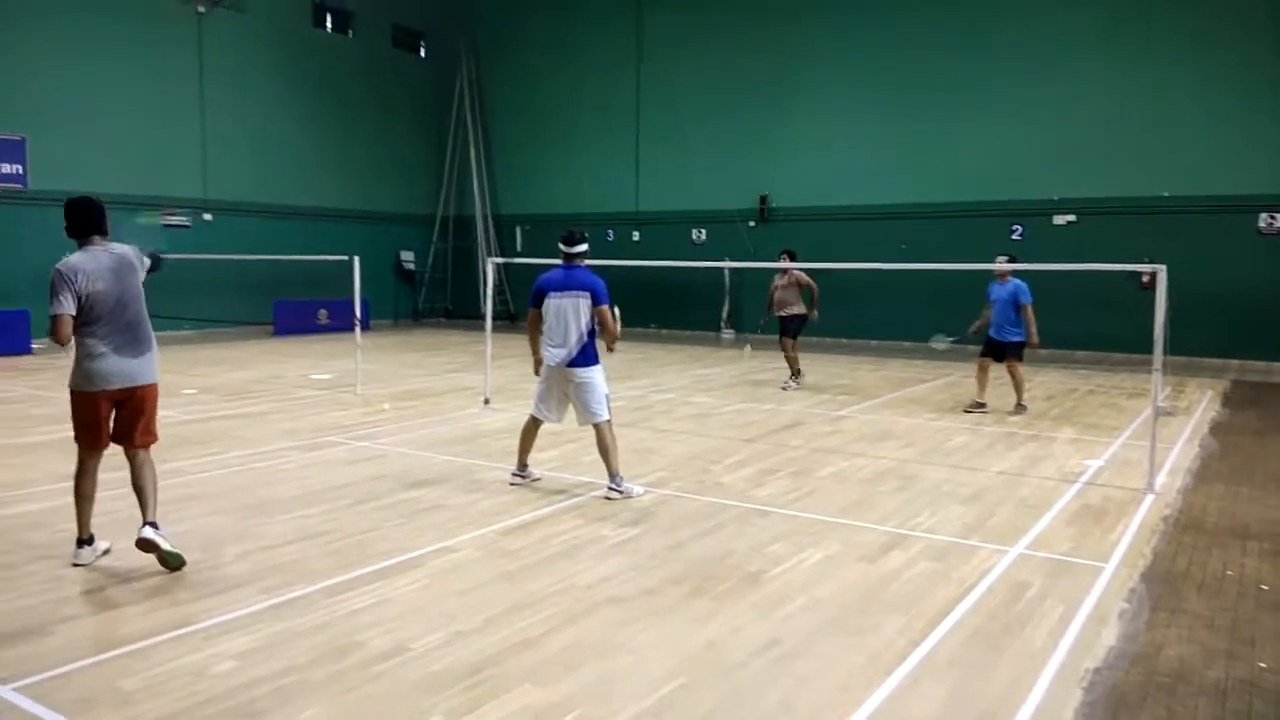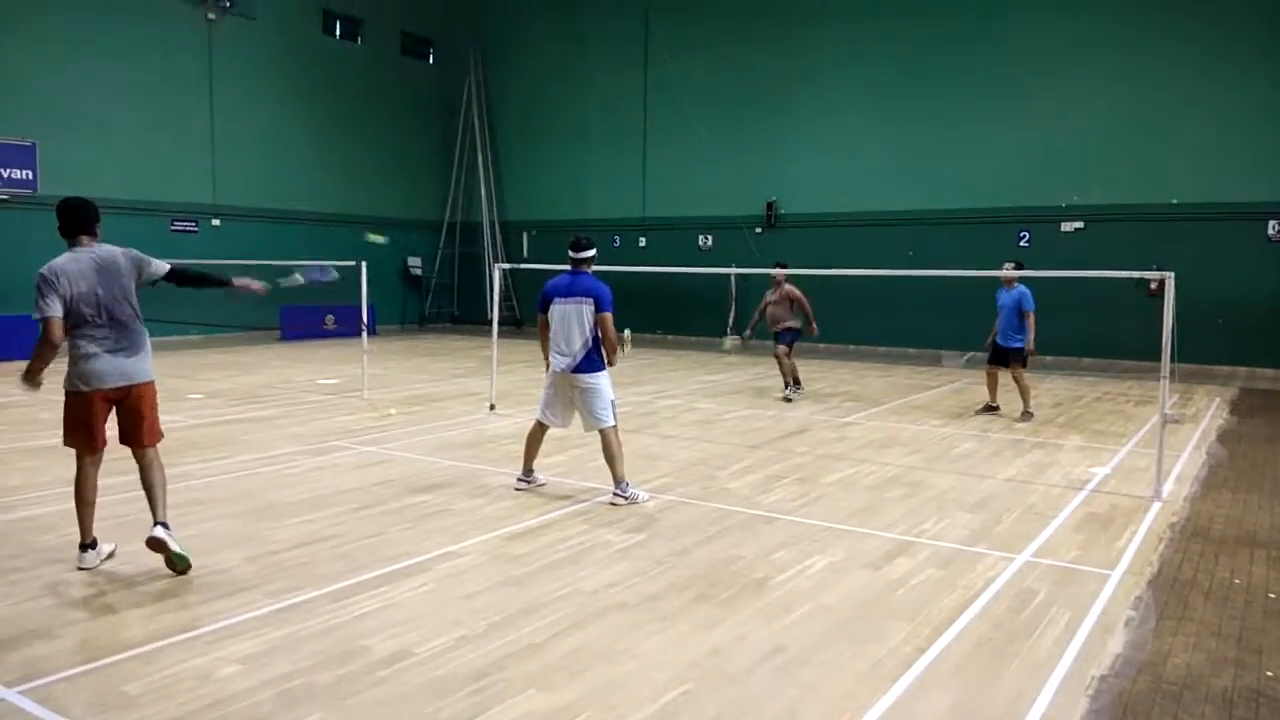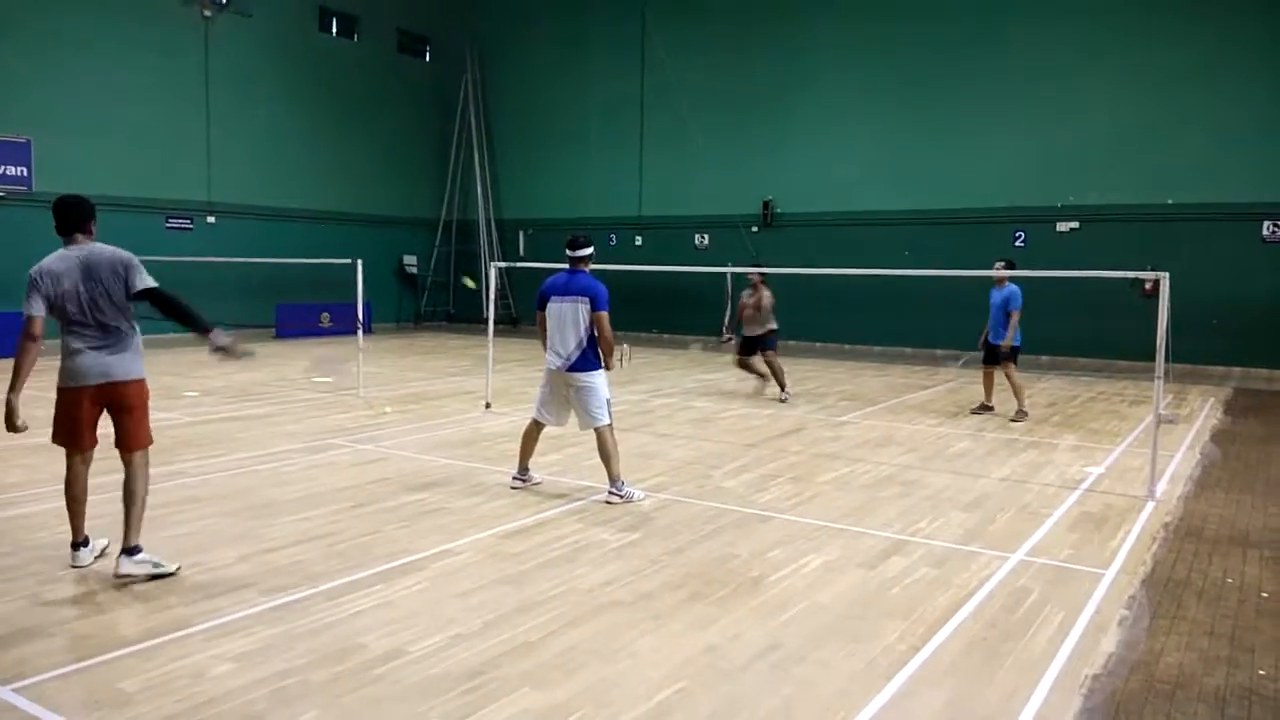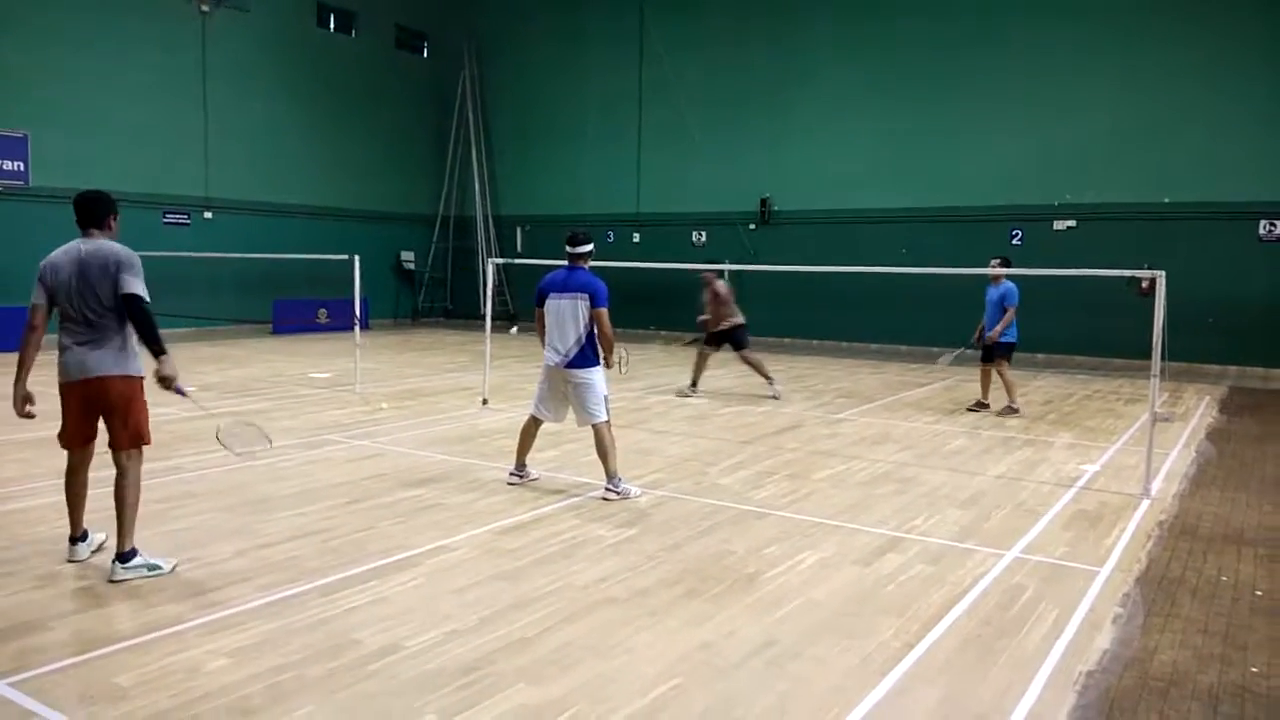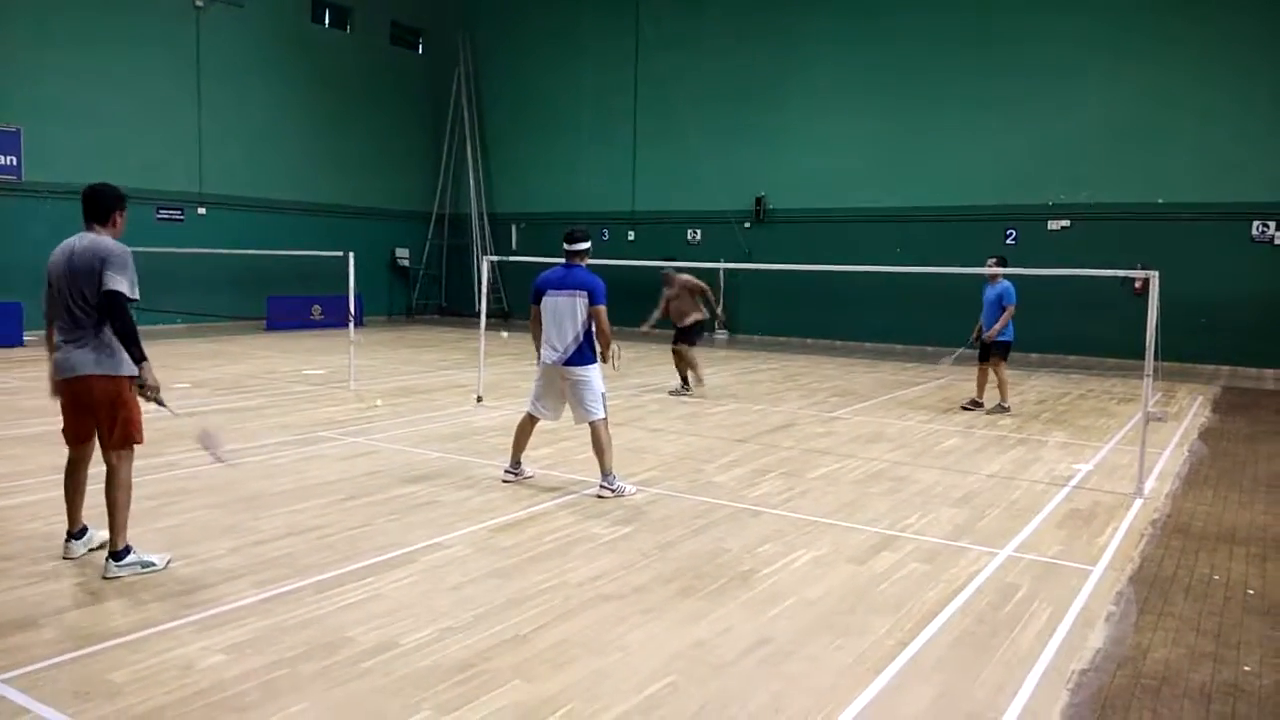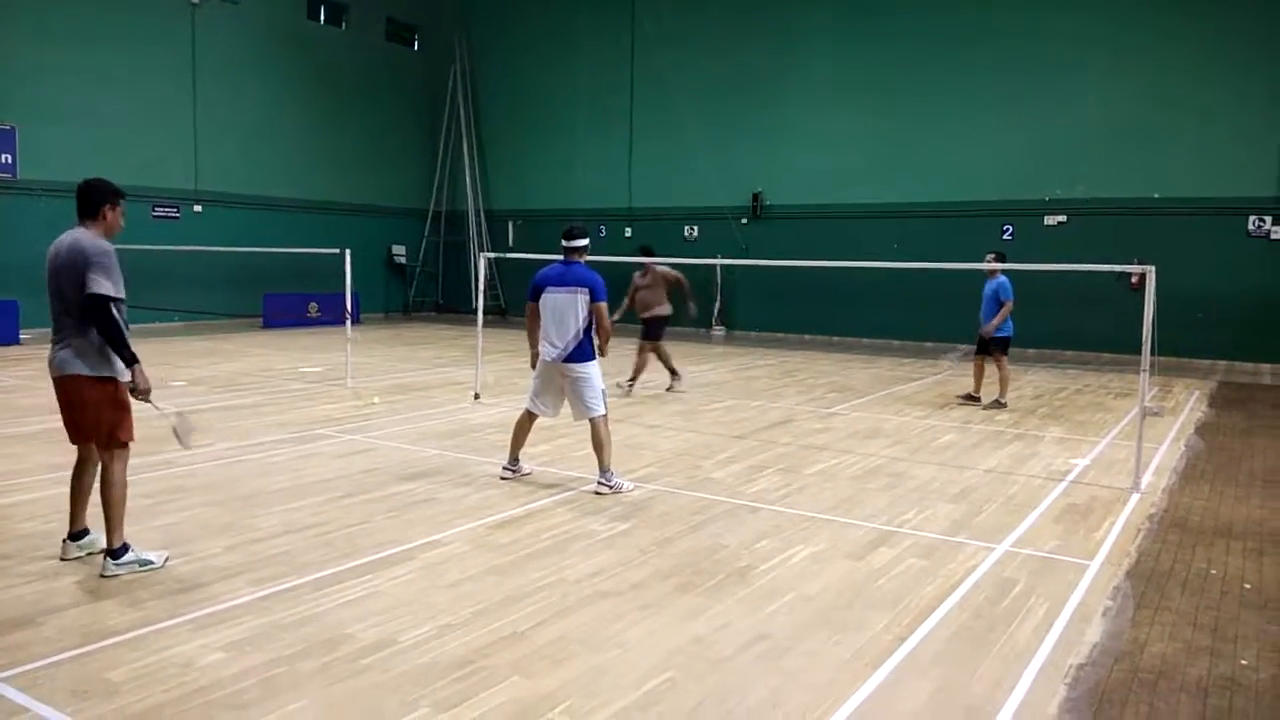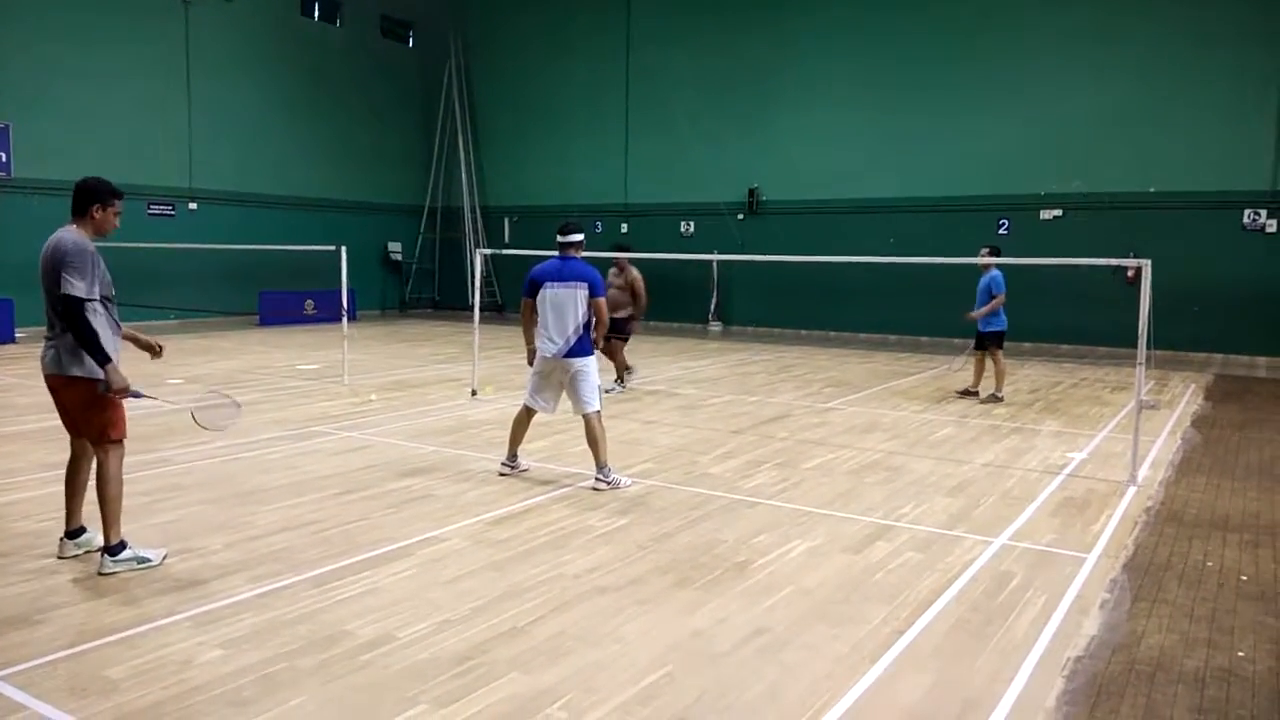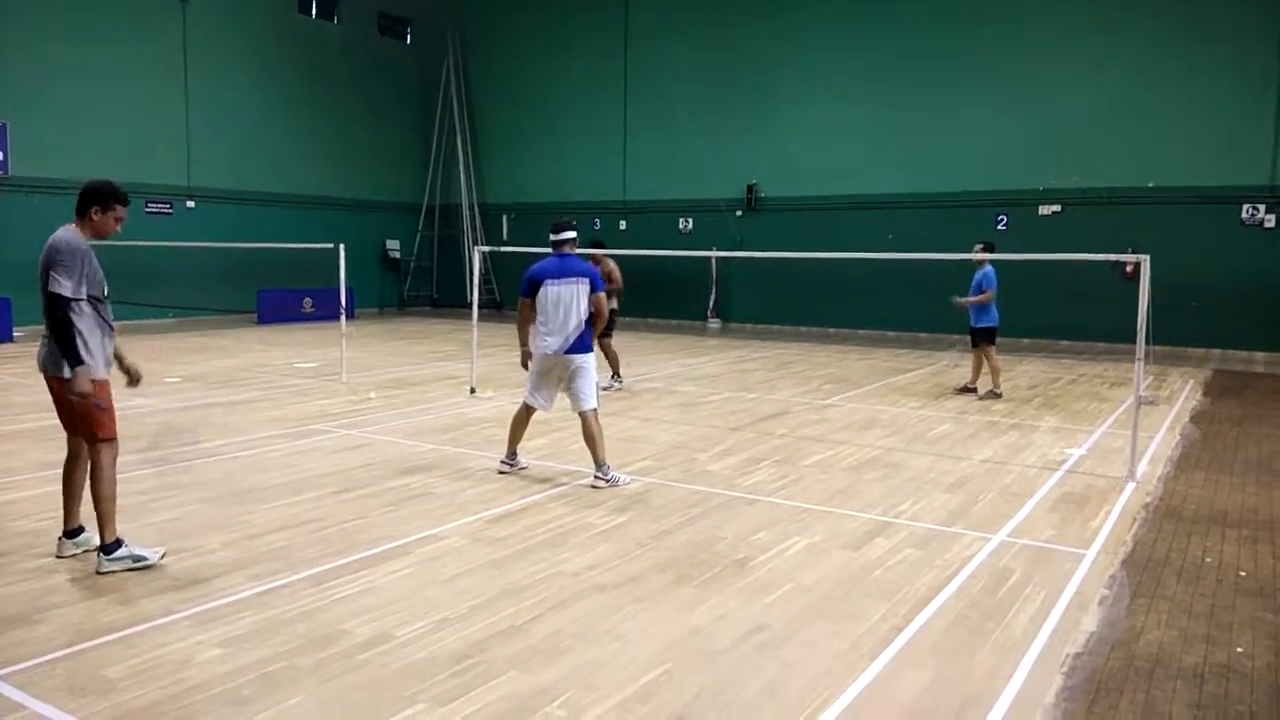
dt=0.2s
person 1, frame 1
left shoulder: (68, 269)
right shoulder: (127, 255)
left elbow: (63, 334)
right elbow: (151, 264)
left wrist: (61, 326)
right wrist: (152, 258)
left hip: (94, 376)
right hip: (140, 373)
left knee: (89, 456)
right knee: (139, 452)
left ankle: (85, 543)
right ankle: (151, 526)
person 1, frame 2
left shoulder: (52, 273)
right shoulder: (124, 258)
left elbow: (52, 337)
right elbow: (180, 276)
left wrist: (33, 373)
right wrist: (233, 282)
left hip: (89, 377)
right hip: (135, 372)
left knee: (88, 460)
right knee: (147, 454)
left ankle: (89, 547)
right ankle: (159, 526)
person 1, frame 3
left shoulder: (42, 272)
right shoulder: (119, 259)
left elbow: (32, 336)
right elbow: (161, 300)
right wrist: (209, 332)
left hip: (78, 376)
right hip: (125, 372)
left knee: (78, 461)
right knee: (136, 459)
left ankle: (81, 546)
right ankle: (133, 552)
person 1, frame 4
left shoulder: (52, 262)
right shoulder: (122, 256)
left elbow: (34, 327)
right elbow: (135, 310)
left wrist: (21, 384)
right wrist: (162, 356)
left hip: (74, 371)
right hip: (119, 371)
left knee: (79, 456)
right knee: (129, 460)
left ankle: (79, 539)
right ankle: (126, 557)
person 1, frame 5
left shoulder: (61, 253)
right shoulder: (115, 252)
left elbow: (51, 319)
right elbow: (115, 312)
left wrist: (56, 364)
right wrist: (142, 364)
left hip: (68, 368)
right hip: (106, 368)
left knee: (80, 452)
right knee: (119, 457)
left ankle: (76, 535)
right ankle: (119, 554)
person 1, frame 6
left shoulder: (63, 245)
right shoulder: (98, 249)
right elbow: (101, 314)
left wrist: (122, 353)
right wrist: (134, 366)
left hip: (67, 366)
right hip: (96, 370)
left knee: (89, 452)
right knee: (114, 455)
left ankle: (77, 536)
right ankle: (117, 553)
person 1, frame 7
left shoulder: (63, 243)
right shoulder: (78, 248)
right elbow: (75, 315)
left wrist: (134, 338)
right wrist: (110, 367)
left hip: (64, 366)
right hip: (85, 370)
left knee: (83, 448)
right knee: (110, 451)
left ankle: (74, 534)
right ankle: (115, 550)
person 1, frame 8
left shoulder: (74, 246)
right shoulder: (70, 247)
right elbow: (58, 312)
left wrist: (119, 359)
right wrist: (79, 370)
left hip: (80, 367)
right hip: (76, 370)
left knee: (81, 446)
right knee: (104, 448)
left ankle: (72, 533)
right ankle: (112, 548)
person 2, frame 1
left shoulder: (543, 281)
right shoulder: (593, 283)
left elbow: (533, 324)
right elbow: (608, 326)
left wrist: (536, 355)
right wrist: (611, 343)
left hip: (551, 362)
right hip: (584, 365)
left knee: (536, 417)
right knee: (602, 422)
left ankle: (520, 470)
right ankle: (616, 483)
person 2, frame 2
left shoulder: (551, 287)
right shoulder: (598, 289)
left elbow: (543, 328)
right elbow: (608, 333)
right wrist: (611, 356)
left hip: (558, 368)
right hip: (590, 370)
left knee: (541, 422)
right knee: (608, 428)
left ankle: (526, 475)
right ankle: (621, 489)
person 2, frame 3
left shoulder: (548, 285)
right shoulder: (595, 288)
right elbow: (604, 332)
right wrist: (608, 358)
left hip: (555, 367)
right hip: (586, 369)
left knee: (537, 421)
right knee: (603, 426)
left ankle: (521, 474)
right ankle: (616, 487)
person 2, frame 4
left shoulder: (547, 282)
right shoulder: (594, 284)
right elbow: (604, 329)
right wrist: (609, 355)
left hip: (553, 364)
right hip: (584, 366)
left knee: (536, 417)
right knee: (601, 423)
left ankle: (518, 470)
right ankle: (613, 484)
person 2, frame 5
left shoulder: (543, 280)
right shoulder: (592, 282)
left elbow: (535, 321)
right elbow: (602, 326)
right wrist: (606, 350)
left hip: (550, 361)
right hip: (582, 363)
left knee: (532, 415)
right knee: (598, 421)
left ankle: (513, 467)
right ankle: (608, 481)
person 2, frame 6
left shoulder: (542, 276)
right shoulder: (592, 279)
left elbow: (531, 317)
right elbow: (603, 323)
left wrist: (534, 349)
right wrist: (603, 344)
left hip: (548, 358)
right hip: (581, 360)
left knee: (531, 412)
right knee: (598, 417)
left ankle: (511, 464)
right ankle: (606, 478)
person 2, frame 7
left shoulder: (538, 272)
right shoulder: (590, 274)
left elbow: (526, 314)
right elbow: (602, 318)
left wrist: (530, 345)
right wrist: (597, 339)
left hip: (546, 354)
right hip: (580, 355)
left knee: (529, 407)
right knee: (591, 414)
left ankle: (510, 460)
right ankle: (603, 474)
person 2, frame 8
left shoulder: (535, 271)
right shoulder: (588, 271)
left elbow: (524, 313)
right elbow: (602, 313)
left wrist: (524, 347)
right wrist: (591, 335)
left hip: (545, 351)
right hip: (579, 352)
left knee: (528, 405)
right knee: (588, 411)
left ankle: (509, 458)
right ankle: (602, 472)
